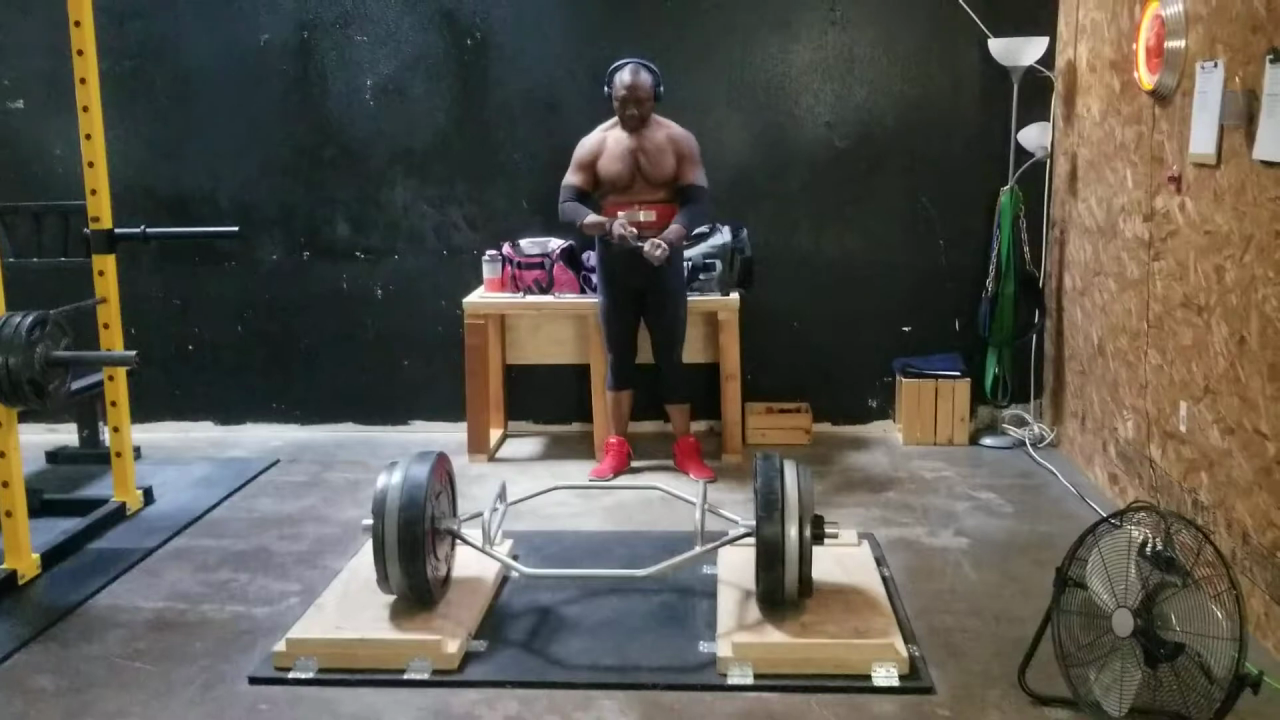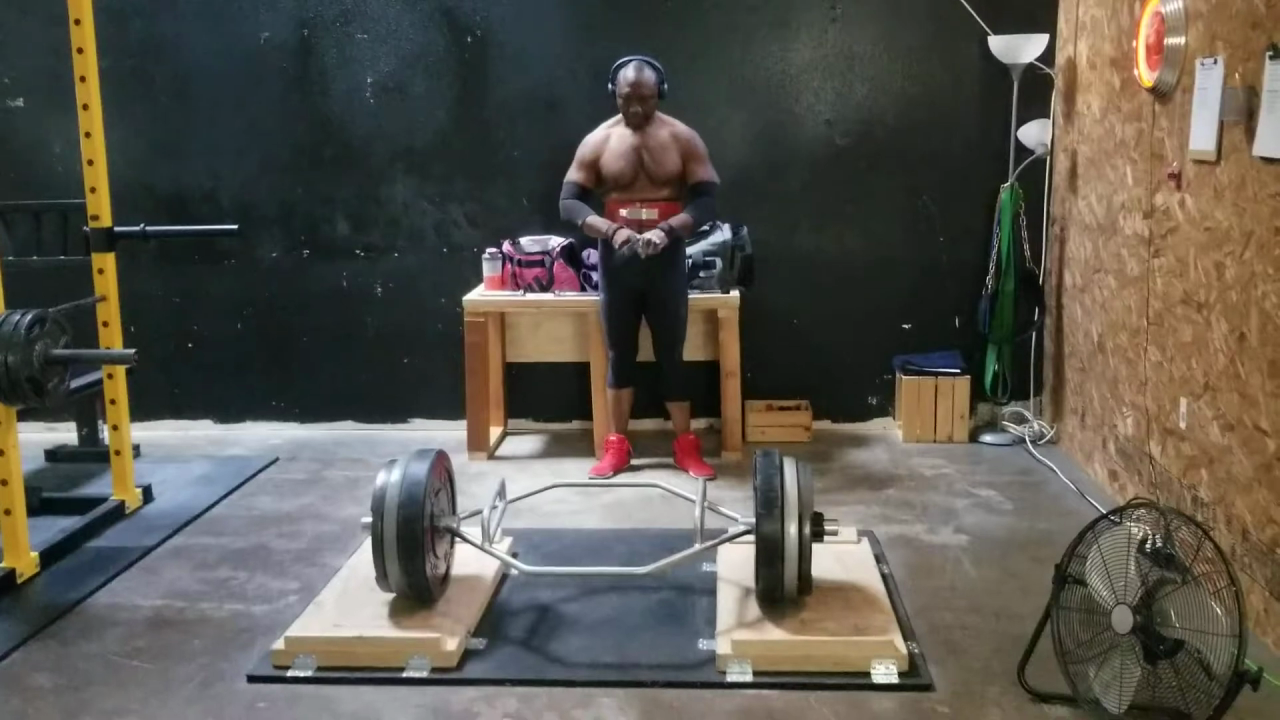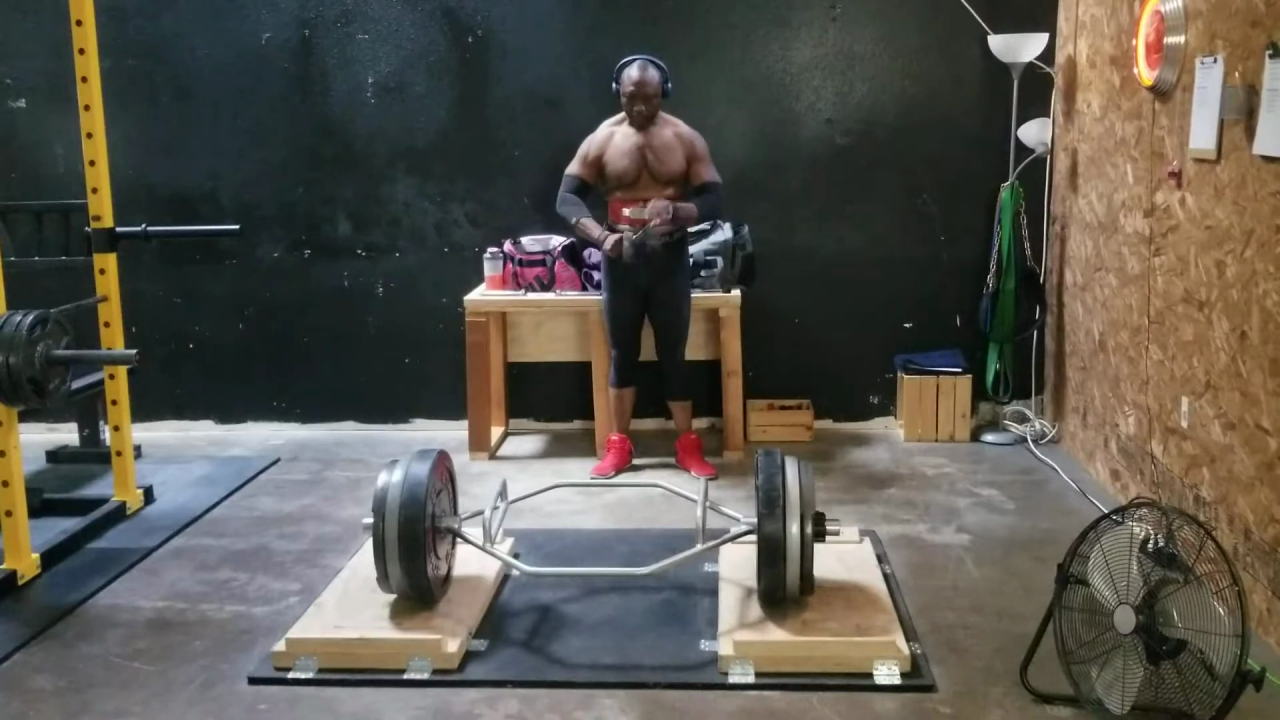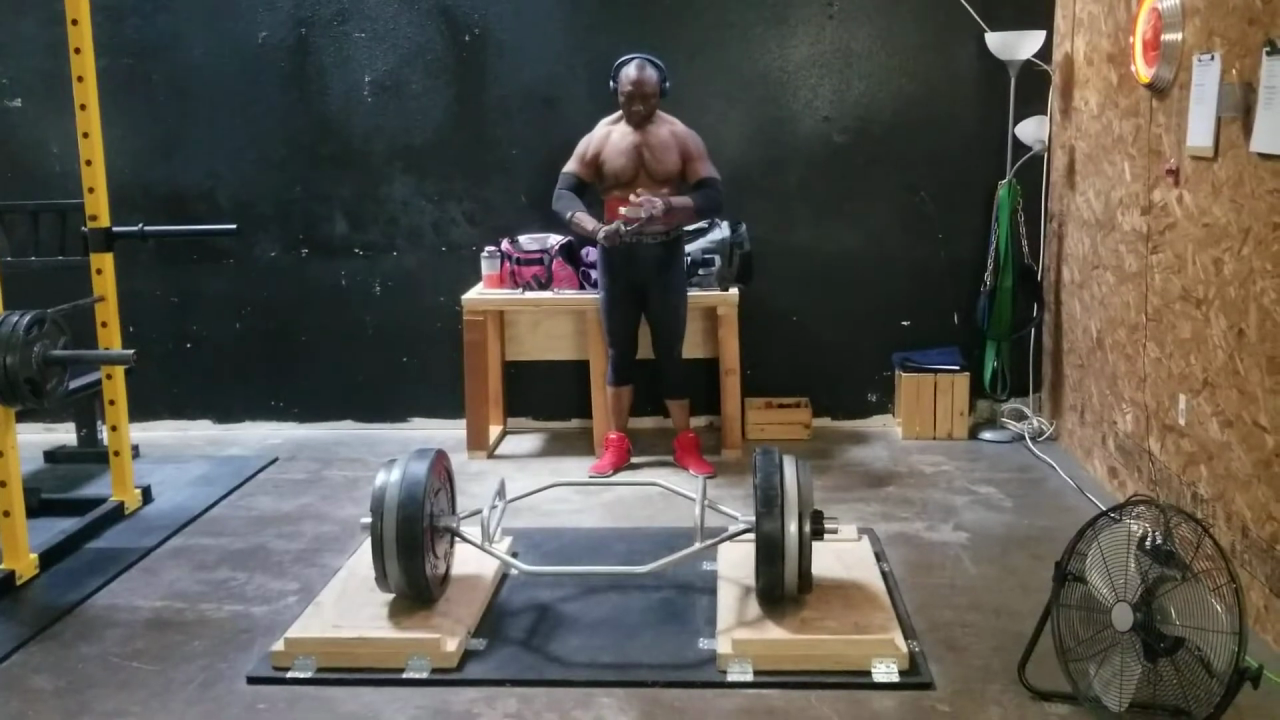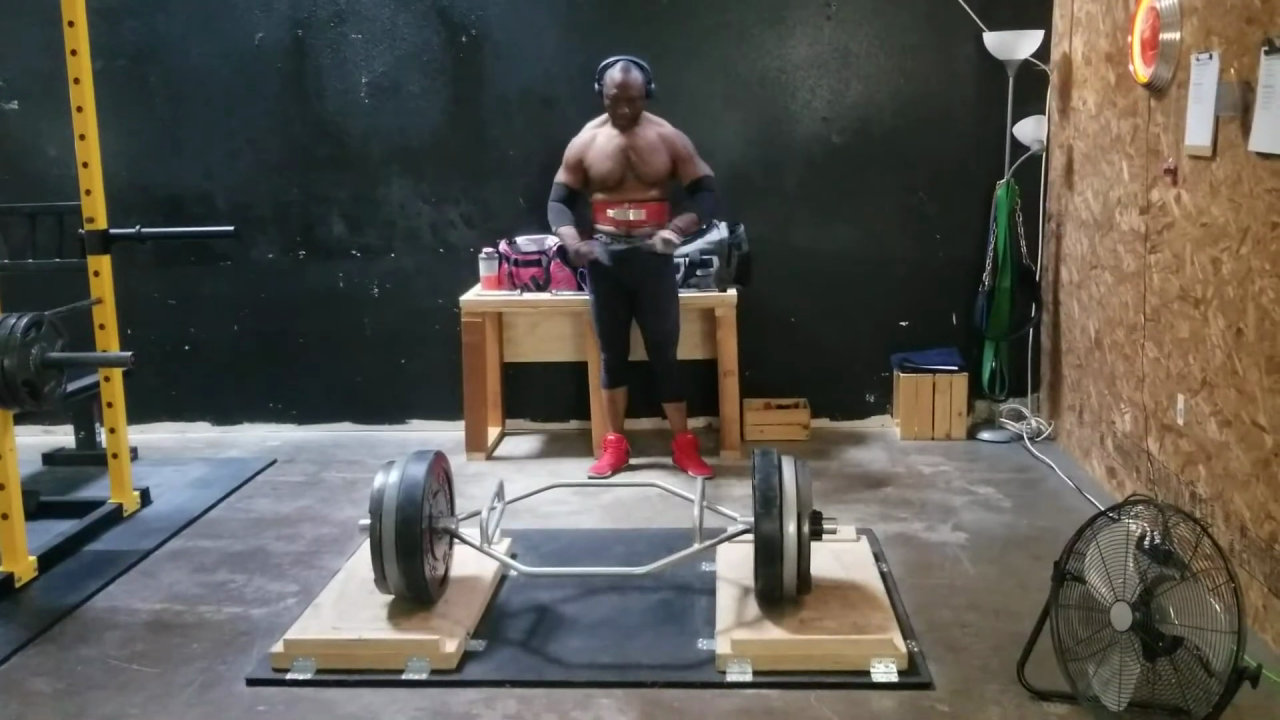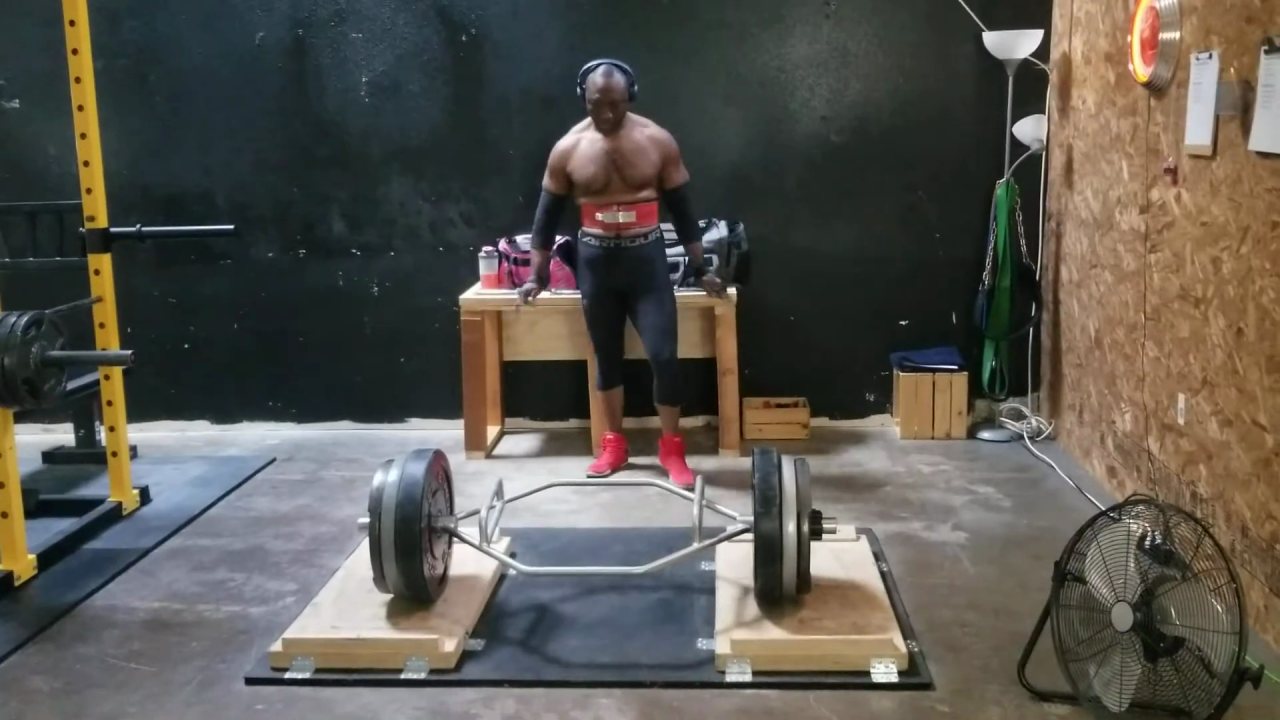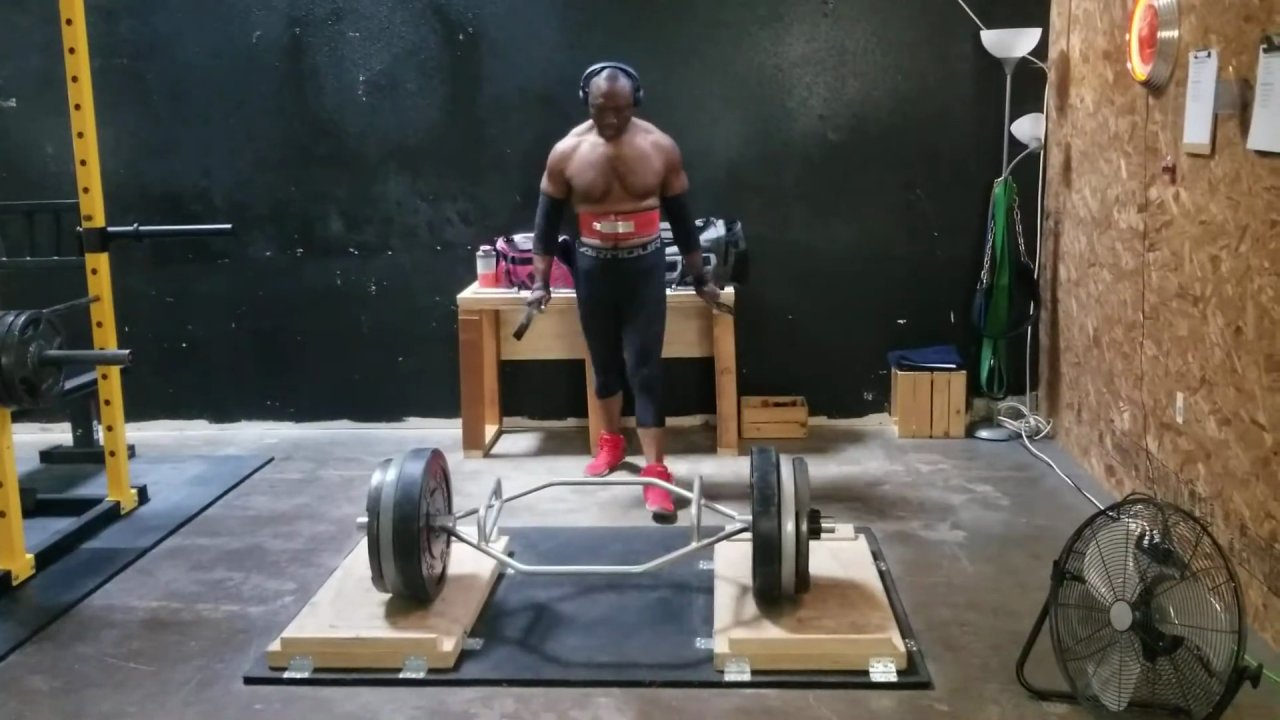
dt=0.3s
person 1, frame 1
left shoulder: (680, 141)
right shoulder: (593, 144)
left elbow: (696, 204)
right elbow: (568, 205)
left wrist: (668, 241)
right wrist: (607, 224)
left hip: (664, 259)
right hip: (614, 259)
left knee: (670, 355)
right knee: (619, 356)
left ankle: (686, 447)
right ankle: (617, 447)
person 1, frame 2
left shoulder: (683, 139)
right shoulder: (597, 142)
left elbow: (707, 200)
right elbow: (569, 202)
left wrist: (667, 230)
right wrist: (609, 229)
left hip: (667, 257)
right hip: (617, 258)
left knee: (671, 354)
right knee: (619, 354)
left ankle: (685, 445)
right ankle: (617, 444)
person 1, frame 3
left shoulder: (687, 139)
right shoulder: (601, 140)
left elbow: (713, 201)
right elbow: (566, 198)
left wrist: (677, 212)
right wrist: (601, 235)
left hip: (670, 255)
right hip: (621, 258)
left knee: (673, 353)
right knee: (622, 352)
left ankle: (688, 445)
right ankle: (618, 444)
person 1, frame 4
left shoulder: (683, 138)
right shoulder: (598, 139)
left elbow: (714, 197)
right elbow: (562, 195)
left wrist: (669, 205)
right wrist: (596, 229)
left hip: (665, 254)
right hip: (617, 255)
left knee: (670, 352)
right knee: (619, 351)
left ankle: (686, 443)
right ankle: (616, 443)
person 1, frame 5
left shoulder: (671, 139)
right shoulder: (584, 143)
left elbow: (706, 192)
right elbow: (559, 202)
left wrist: (677, 228)
right wrist: (571, 239)
left hip: (653, 257)
right hip: (604, 258)
left knee: (664, 354)
right knee: (612, 354)
left ankle: (684, 444)
right ankle: (615, 444)
person 1, frame 6
left shoulder: (658, 140)
right shoulder: (568, 148)
left elbow: (680, 206)
right elbow: (548, 212)
left wrist: (699, 268)
right wrist: (536, 274)
left hip: (646, 256)
right hip: (595, 259)
left knee: (663, 354)
right knee: (607, 356)
left ankle: (672, 447)
right ankle: (613, 443)
person 1, frame 7
left shoulder: (661, 147)
right shoulder: (566, 152)
left elbow: (680, 215)
right elbow: (548, 219)
left wrist: (700, 277)
right wrist: (540, 281)
left hip: (645, 267)
right hip: (593, 268)
left knee: (644, 370)
right knee: (605, 365)
left ankle: (656, 474)
right ankle: (612, 442)
